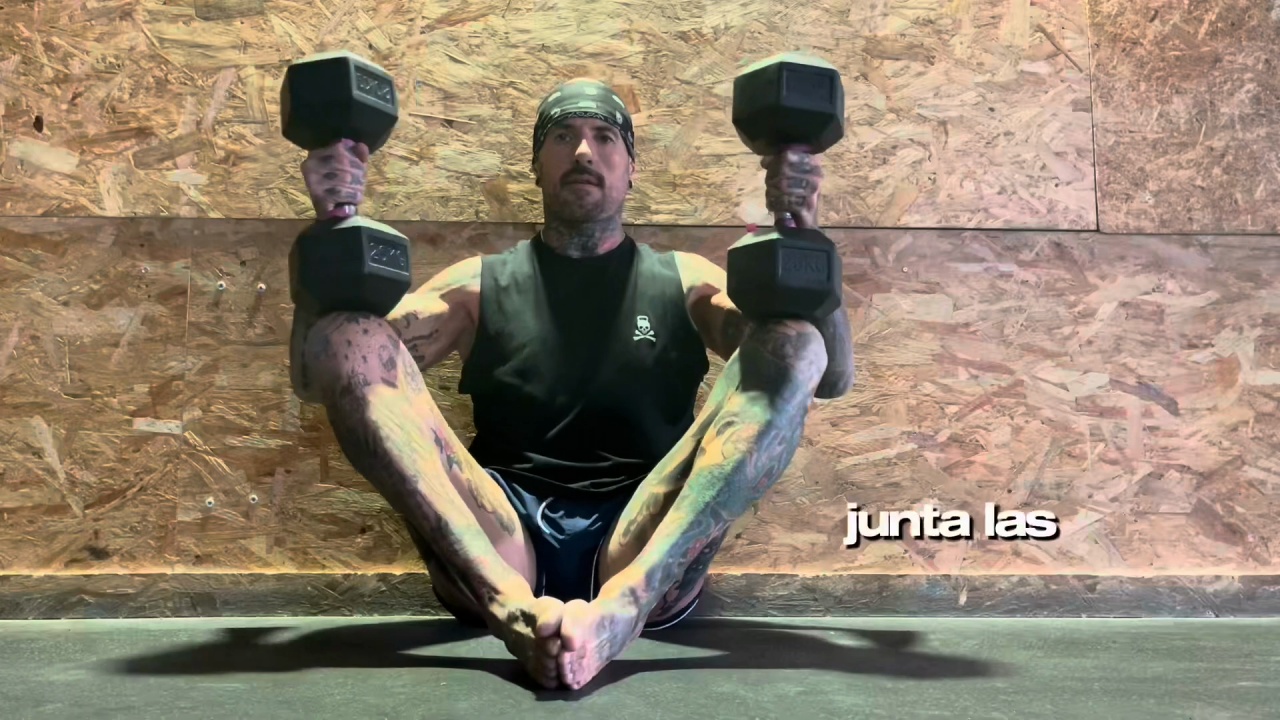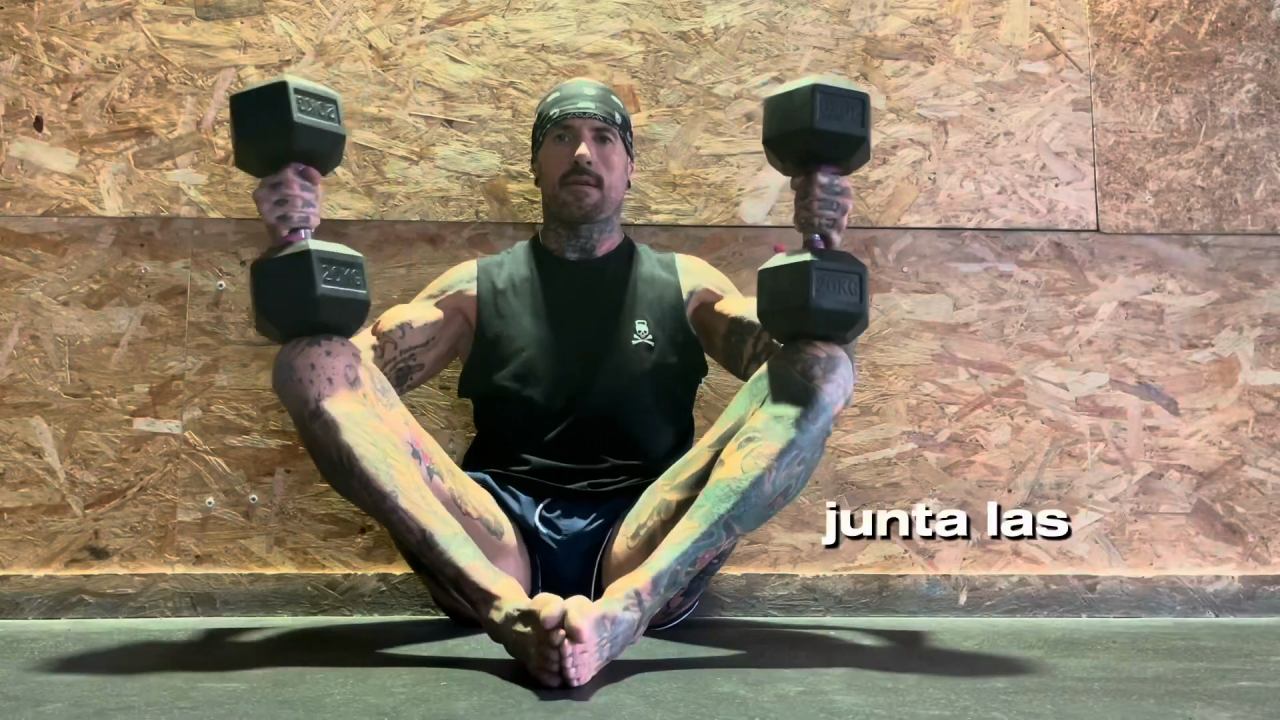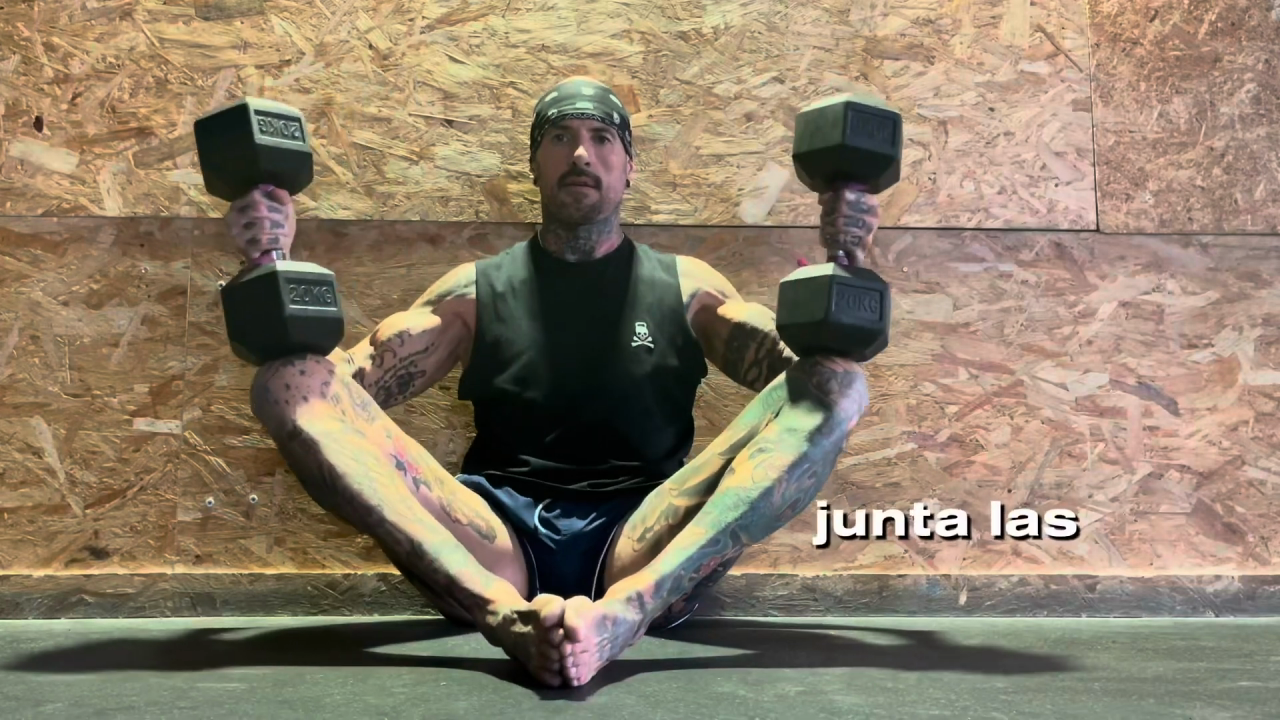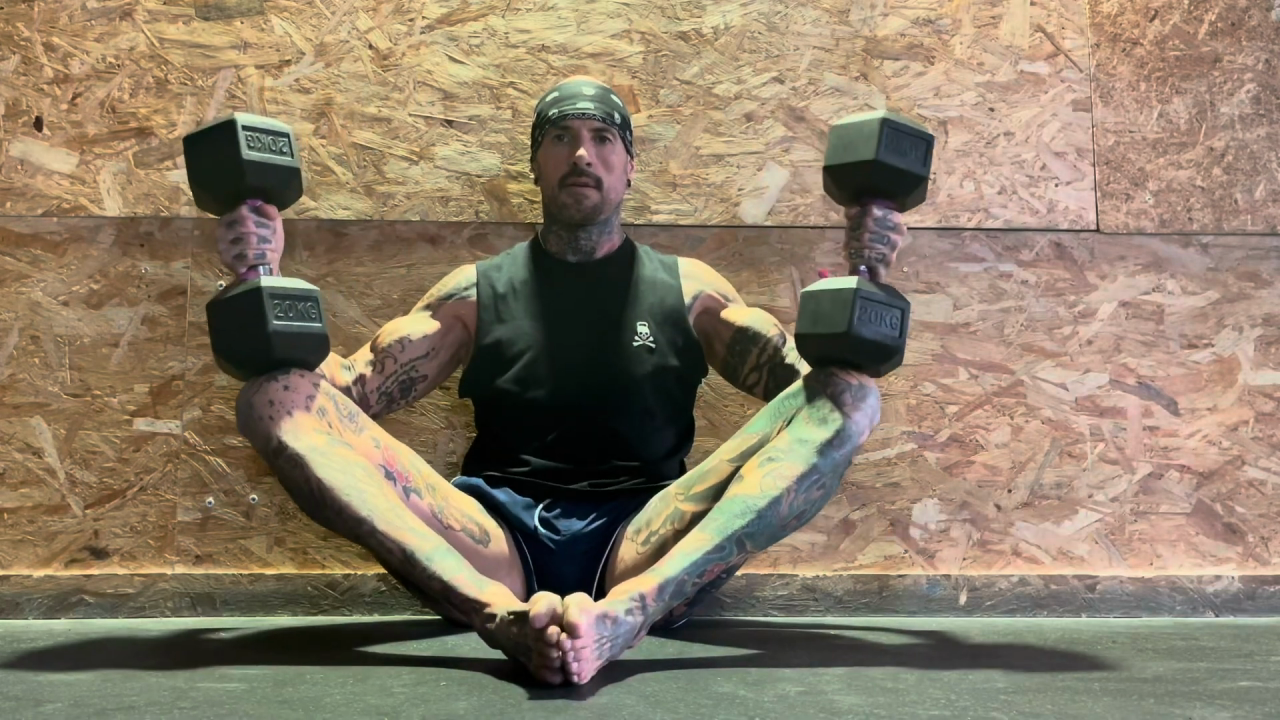
dt=0.3s
person 1, frame 1
left shoulder: (686, 280)
right shoulder: (477, 285)
left elbow: (830, 376)
right elbow: (317, 376)
left wrist: (799, 231)
right wrist: (338, 220)
left hip: (648, 559)
right hip: (496, 550)
left knee: (793, 345)
right knee: (346, 337)
left ankle: (617, 612)
right ankle: (516, 611)
person 1, frame 2
left shoulder: (685, 283)
right shoulder: (476, 286)
left elbow: (821, 376)
right elbow: (341, 387)
left wrist: (820, 250)
right wrist: (298, 248)
left hip: (646, 556)
right hip: (494, 549)
left knee: (822, 369)
right knee: (311, 365)
left ankle: (619, 615)
right ankle: (510, 612)
person 1, frame 3
left shoulder: (685, 285)
right shoulder: (476, 289)
left elbow: (826, 388)
right elbow: (337, 392)
left hip: (646, 555)
right hip: (494, 548)
left knee: (835, 386)
right knee: (289, 385)
left ankle: (621, 612)
right ankle: (504, 613)
person 1, frame 4
left shoulder: (687, 287)
right shoulder: (476, 291)
left elbow: (816, 387)
right elbow: (348, 395)
left wrist: (860, 282)
left hip: (647, 557)
right hip: (495, 548)
left knee: (848, 399)
right knee: (275, 400)
left ankle: (620, 616)
right ankle: (504, 616)
